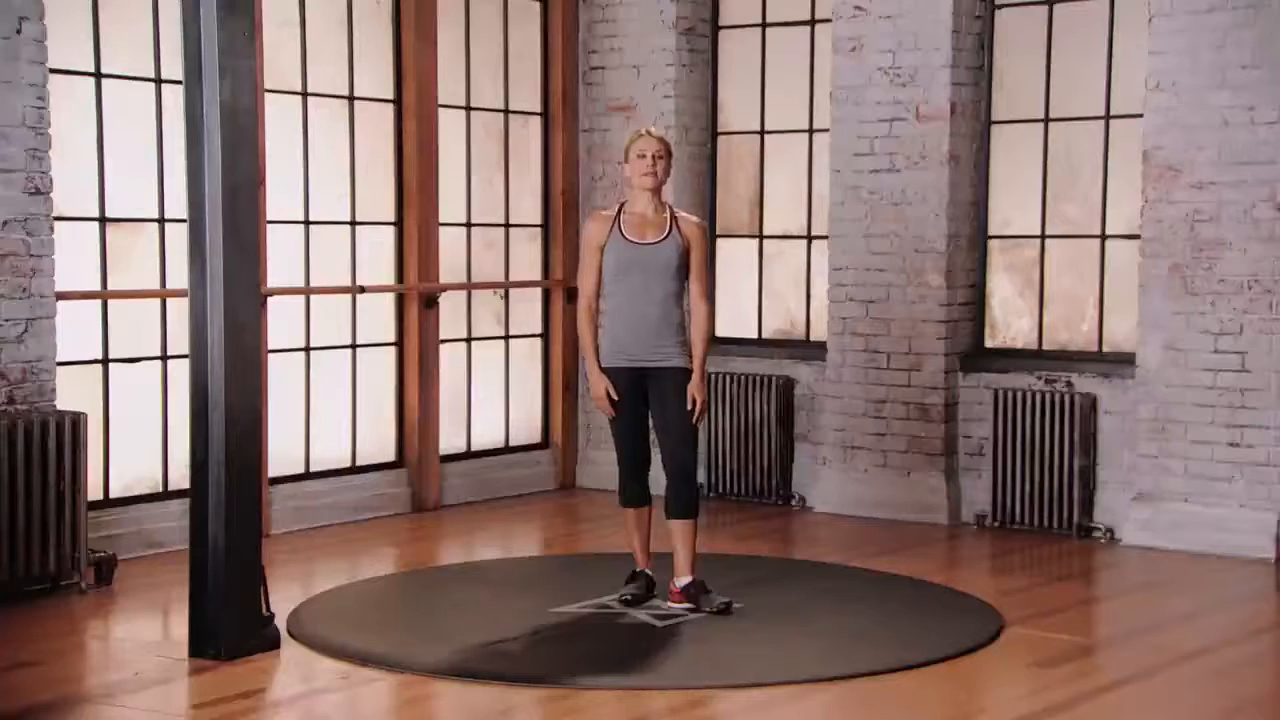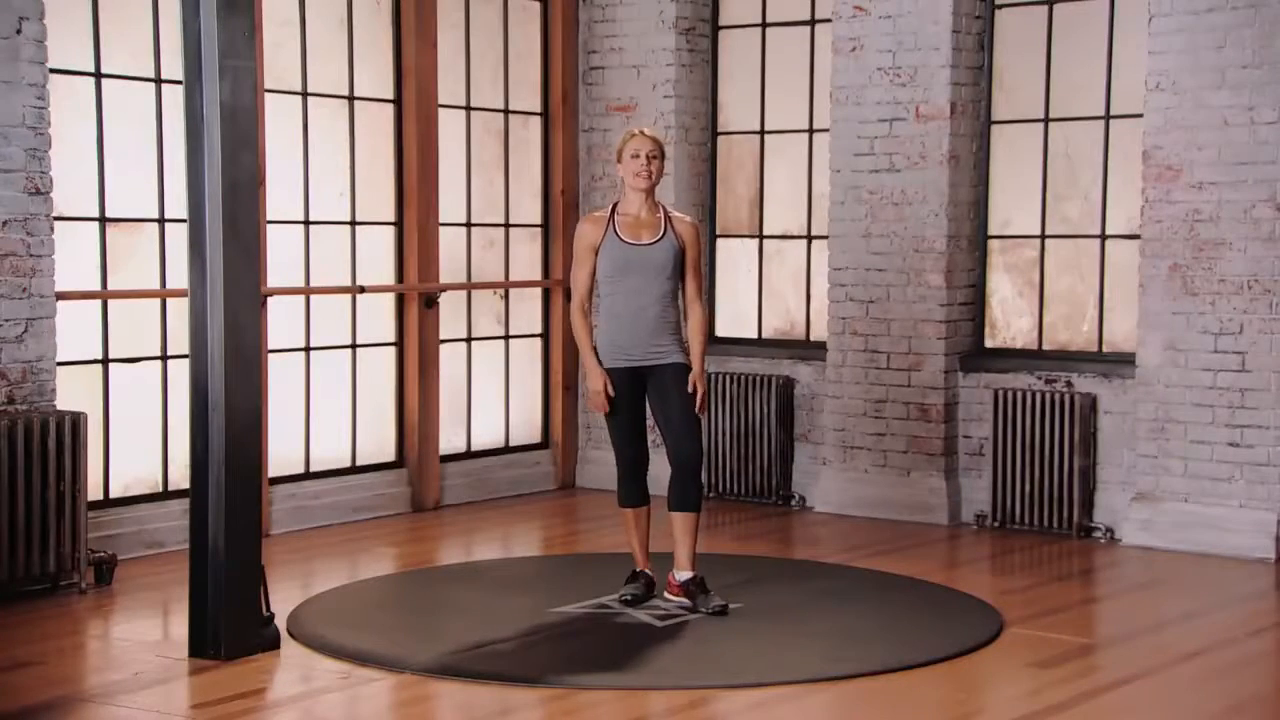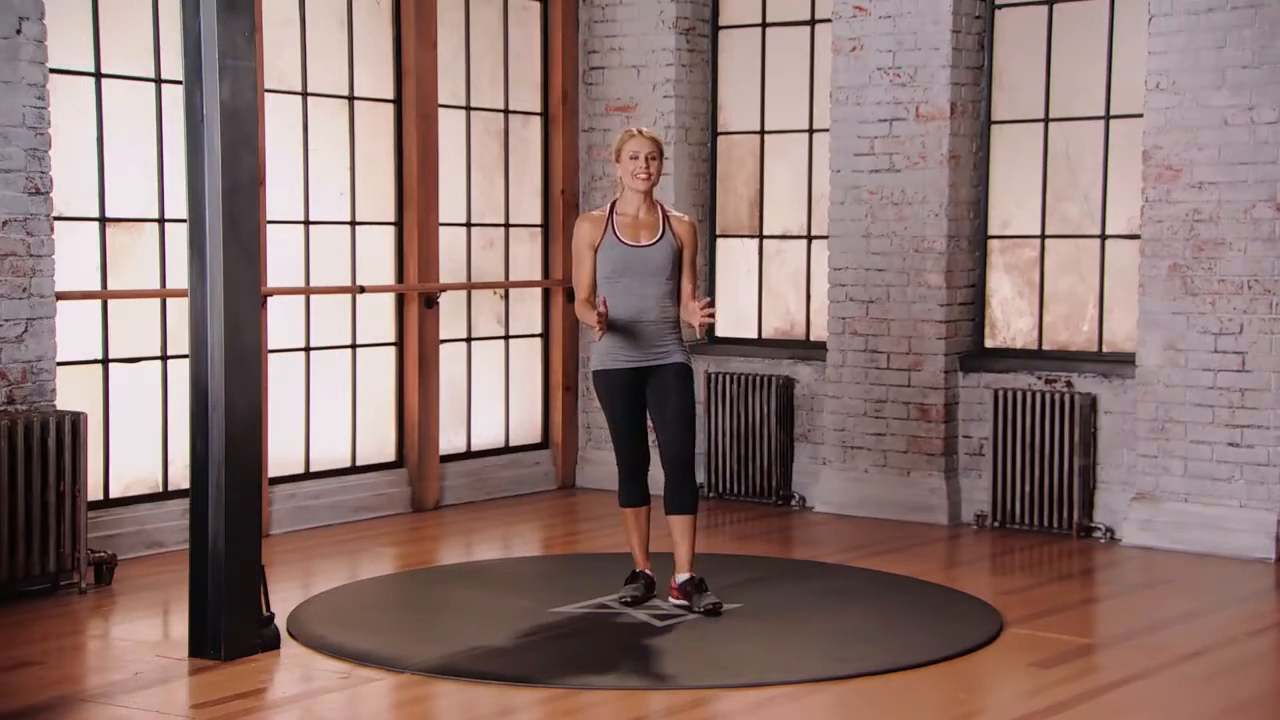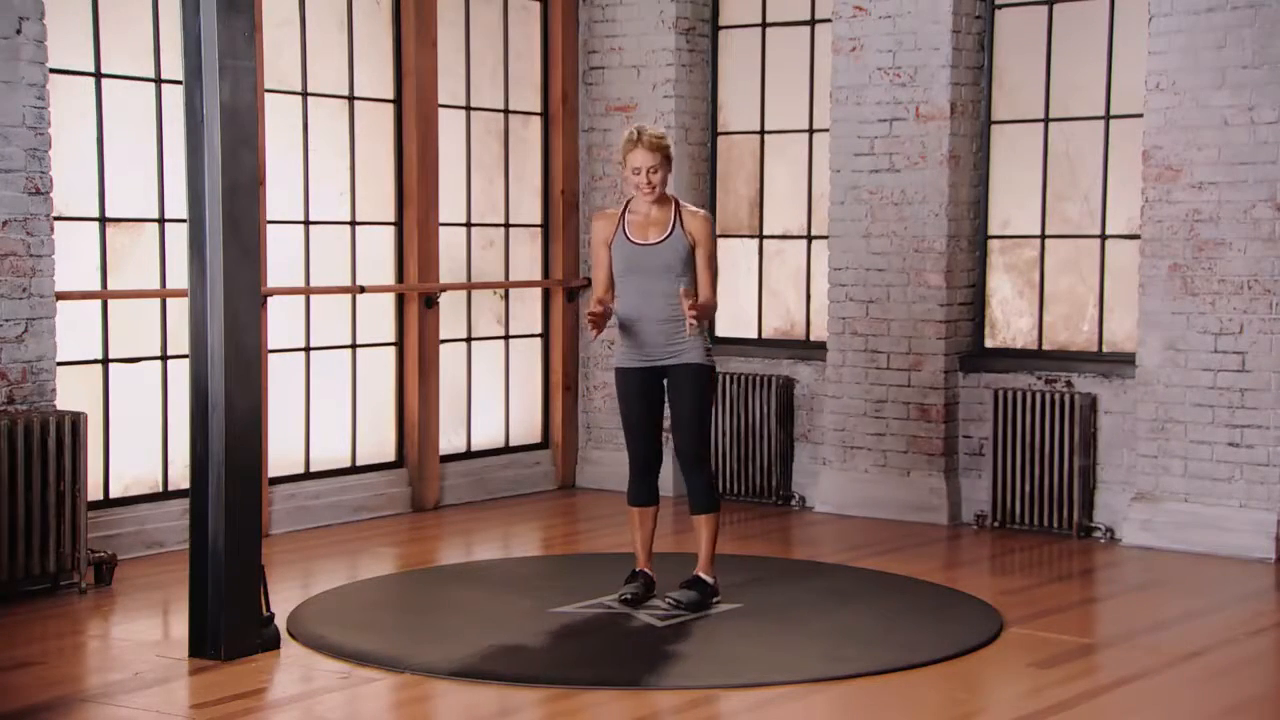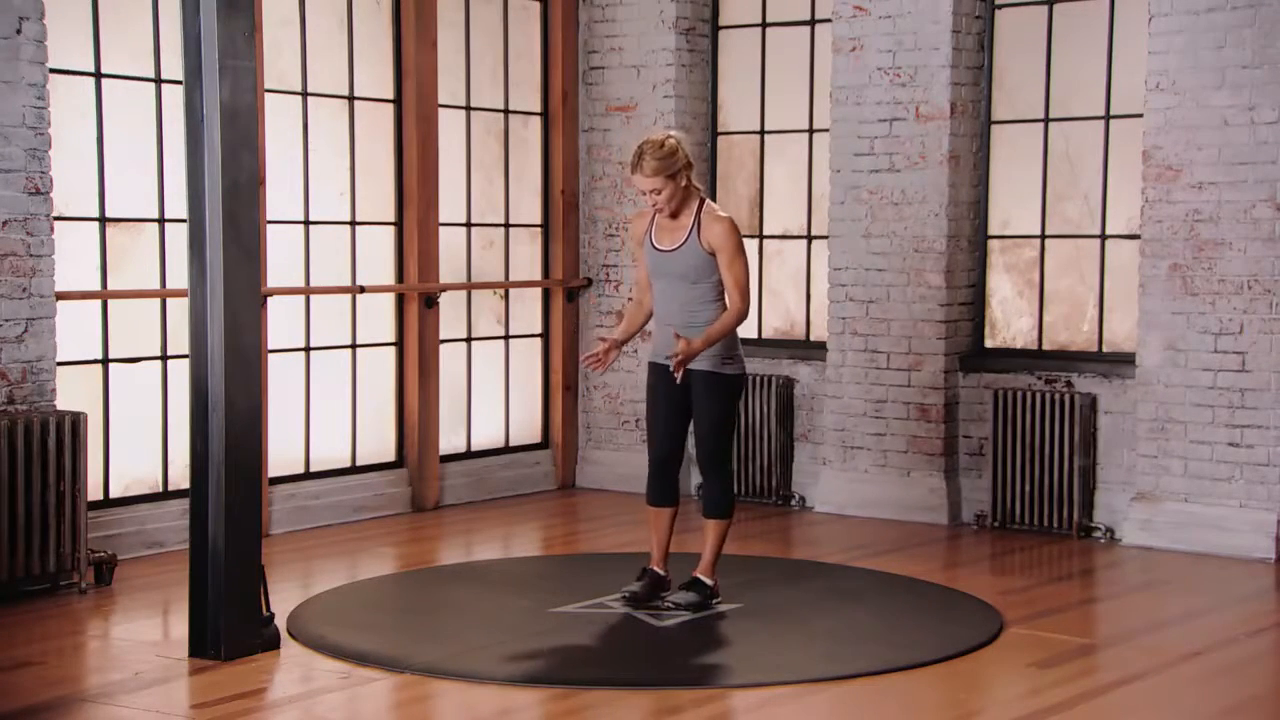
dt=0.7s
person 1, frame 1
left shoulder: (689, 229)
right shoulder: (600, 226)
left elbow: (699, 305)
right elbow: (587, 304)
left wrist: (698, 373)
right wrist: (594, 369)
left hip: (671, 364)
right hip: (619, 364)
left knee: (681, 465)
right knee: (632, 465)
left ankle: (684, 581)
right ankle: (641, 571)
person 1, frame 2
left shoulder: (683, 228)
right shoulder: (593, 227)
left elbow: (694, 304)
right elbow: (579, 305)
left wrist: (698, 367)
right wrist: (591, 366)
left hip: (669, 360)
right hip: (615, 363)
left knee: (687, 456)
right knee: (631, 464)
left ankle: (684, 576)
right ankle: (641, 570)
person 1, frame 3
left shoulder: (681, 227)
right shoulder: (591, 226)
left elbow: (686, 299)
right elbow: (581, 301)
left wrist: (696, 314)
right wrist: (598, 318)
left hip: (668, 359)
right hip: (616, 361)
left knee: (678, 461)
right knee: (631, 463)
left ankle: (686, 578)
right ankle: (641, 571)
person 1, frame 4
left shoulder: (695, 221)
right shoulder: (606, 224)
left elbow: (708, 298)
right elbow: (602, 293)
left wrist: (697, 310)
right wrist: (599, 313)
left hip: (687, 356)
right hip: (634, 359)
left knee: (693, 460)
right knee: (642, 462)
left ankle: (704, 575)
right ankle: (642, 569)
person 1, frame 5
left shoulder: (717, 226)
right shoulder: (642, 228)
left elbow: (739, 304)
left wrist: (699, 345)
right wrist: (617, 339)
left hip: (715, 364)
right hip: (664, 361)
left knee: (712, 466)
right knee: (661, 463)
left ankle: (705, 577)
right ankle: (656, 570)
